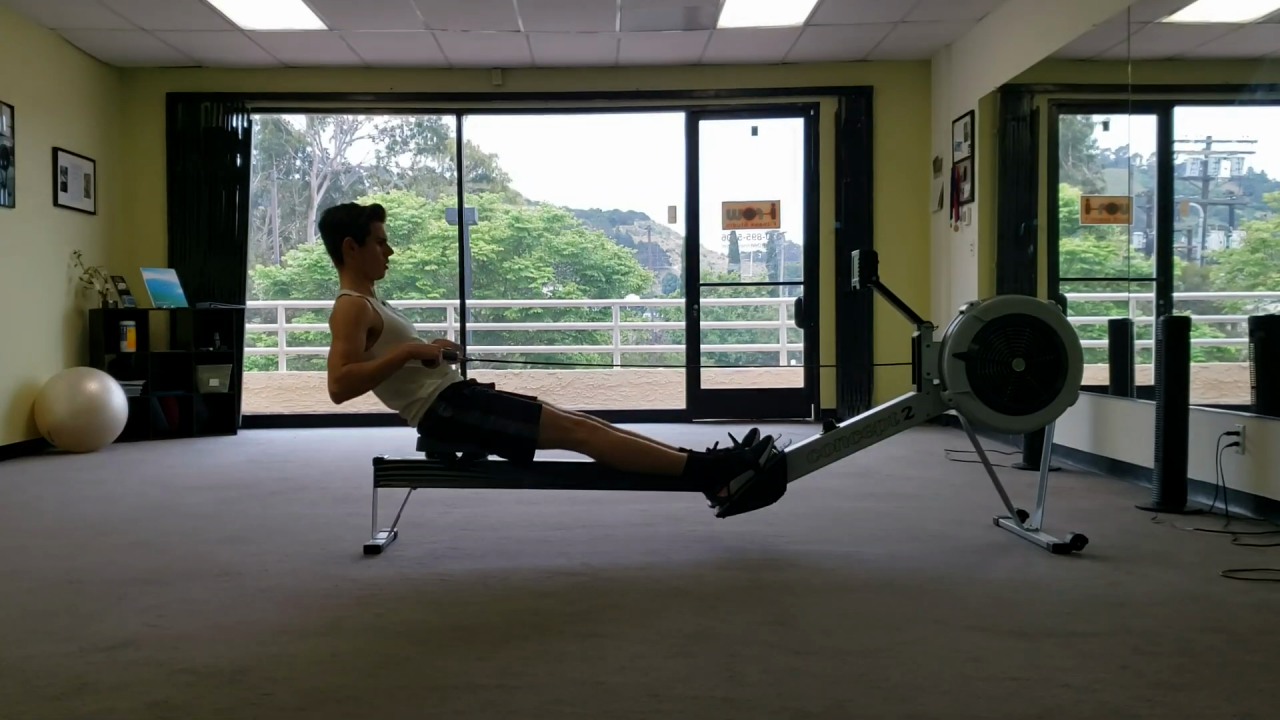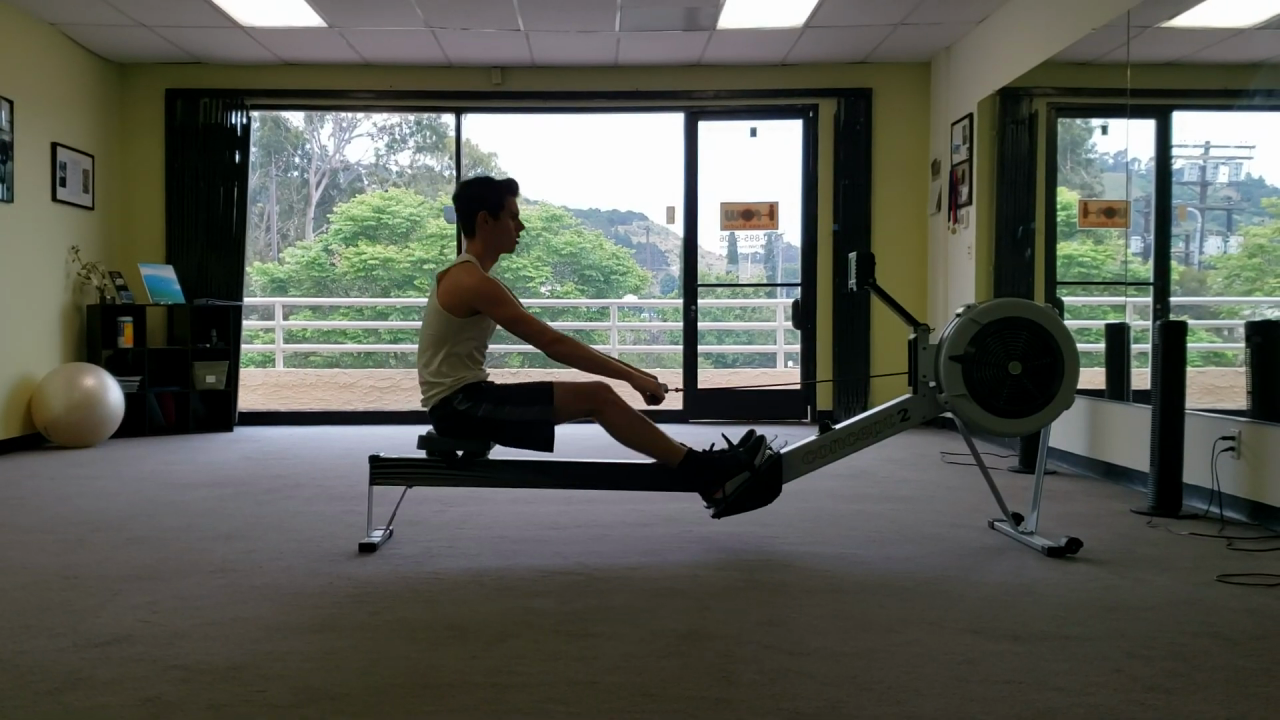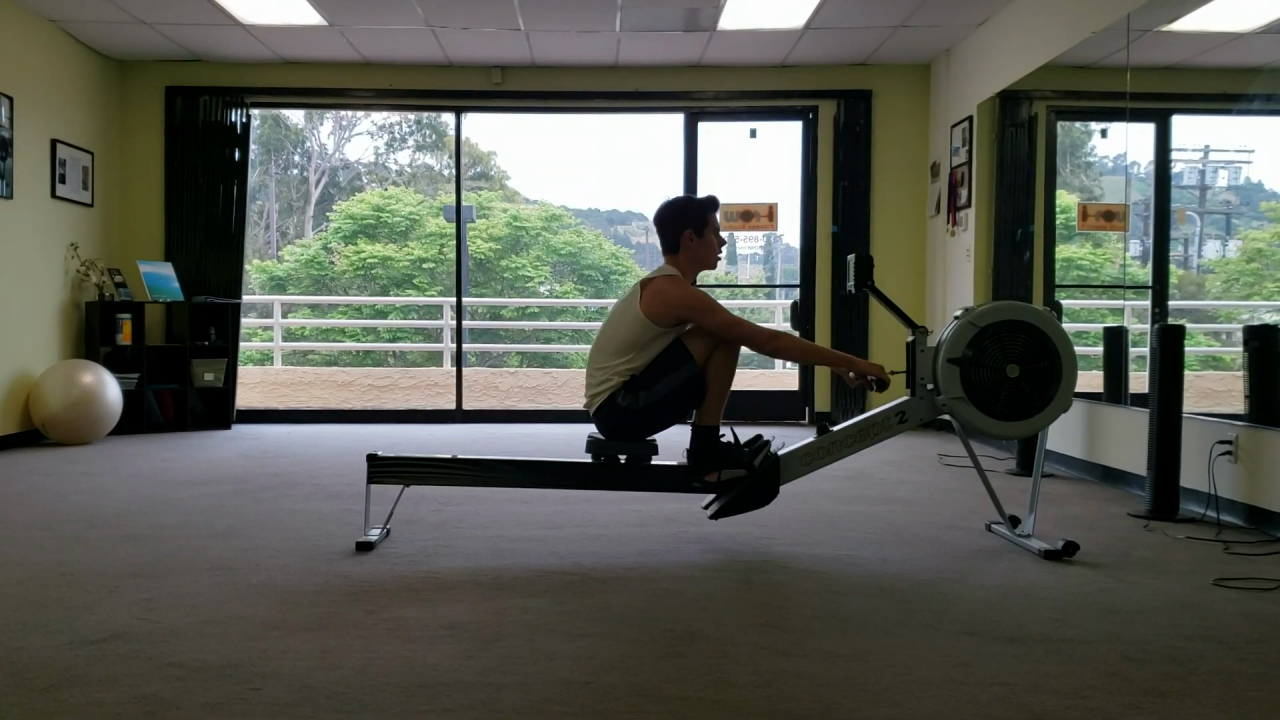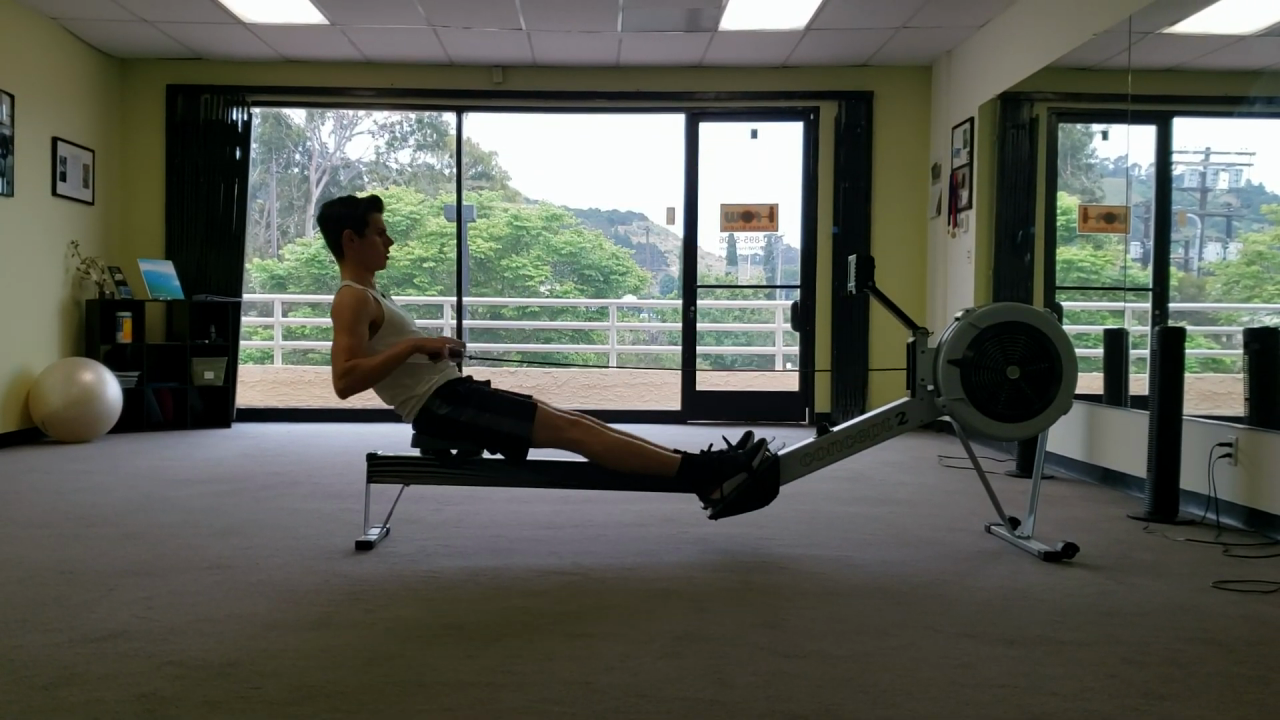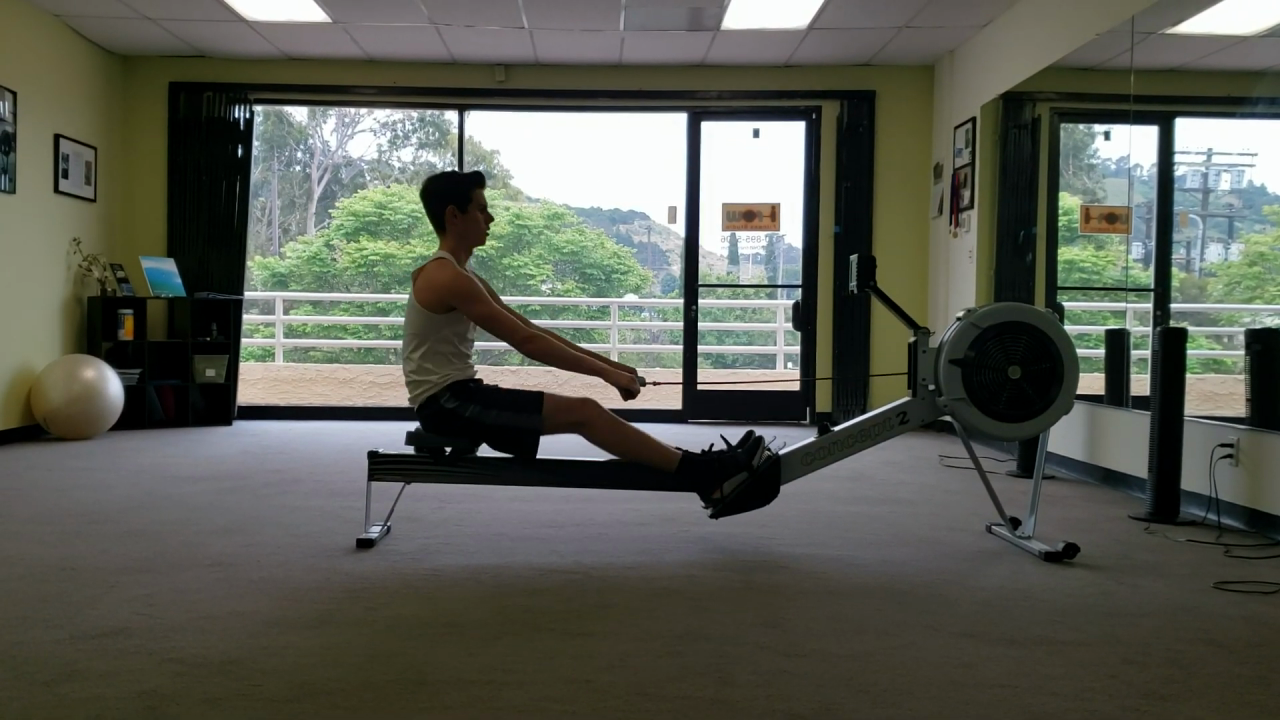
dt=1s
person 1, frame 1
left shoulder: (370, 304)
right shoulder: (352, 309)
right elbow: (339, 386)
left wrist: (430, 352)
right wrist: (409, 349)
left hip: (456, 396)
right hip: (444, 409)
left knee: (582, 422)
right knee: (575, 431)
left ankle: (702, 464)
right ankle: (705, 472)
person 1, frame 2
left shoulder: (472, 278)
right shoulder: (471, 281)
left elbow: (548, 341)
right elbow: (553, 344)
left wrist: (625, 370)
right wrist: (630, 376)
left hip: (469, 398)
right hip: (458, 407)
left knee: (601, 392)
right knee: (598, 398)
left ankle: (700, 466)
right ankle: (704, 472)
person 1, frame 3
left shoulder: (664, 285)
right shoulder: (677, 293)
right elbow: (768, 342)
right wrist: (852, 362)
left hip: (621, 405)
right hip: (621, 410)
left knee: (732, 336)
right knee: (725, 337)
left ankle: (707, 451)
right ankle: (705, 450)
person 1, frame 4
left shoulder: (369, 296)
right shoulder: (353, 301)
right elbow: (344, 382)
left wrist: (433, 348)
right wrist: (417, 345)
left hip: (452, 394)
right hip: (439, 406)
left knee: (576, 421)
right knee: (572, 432)
left ankle: (697, 466)
right ankle: (701, 474)
person 1, frame 5
left shoulder: (460, 274)
right shoulder: (445, 276)
left elbow: (532, 331)
right elbow: (525, 342)
left wrist: (607, 364)
right wrist: (606, 373)
left hip: (459, 396)
right hip: (447, 403)
left knee: (588, 412)
right knee: (584, 413)
left ankle: (699, 468)
right ankle: (702, 473)
